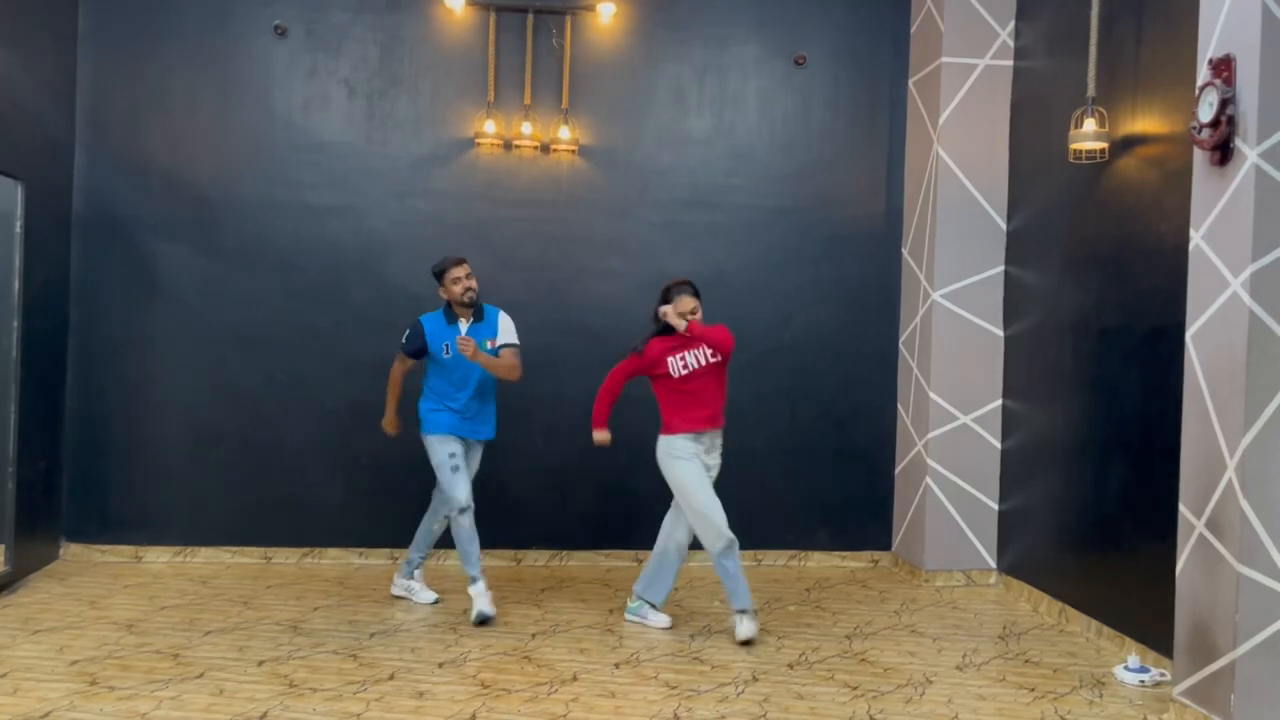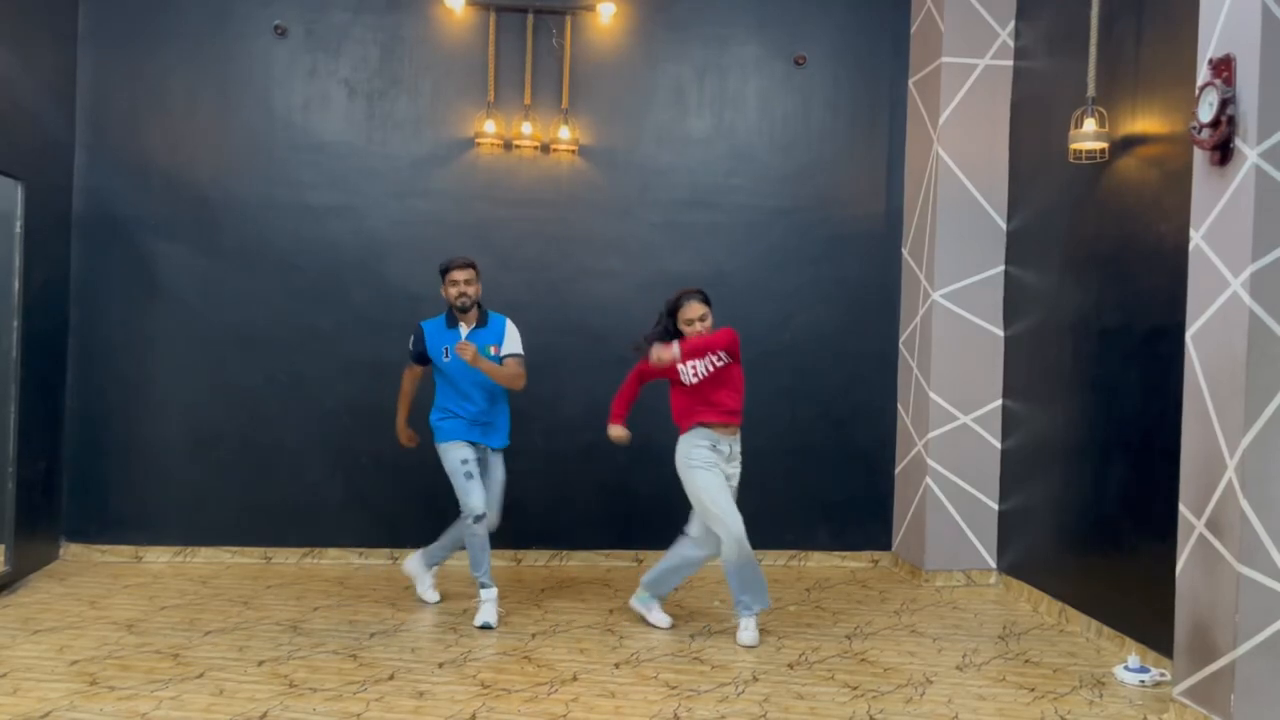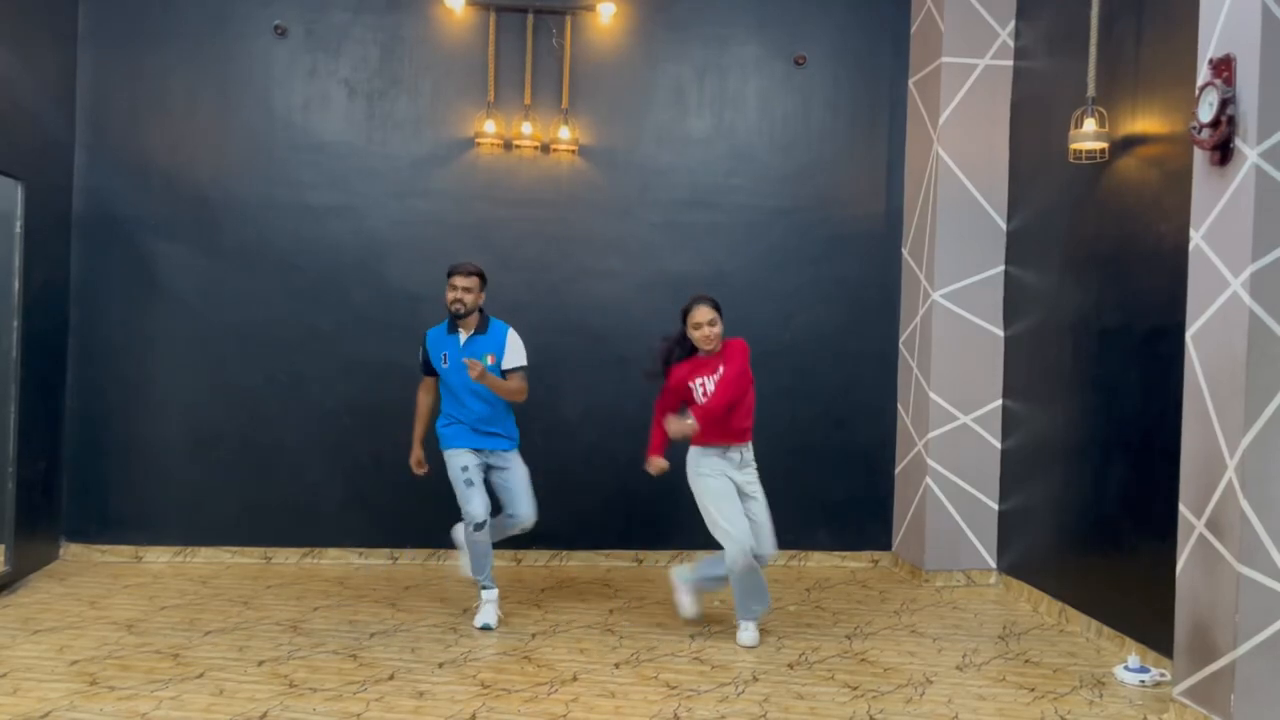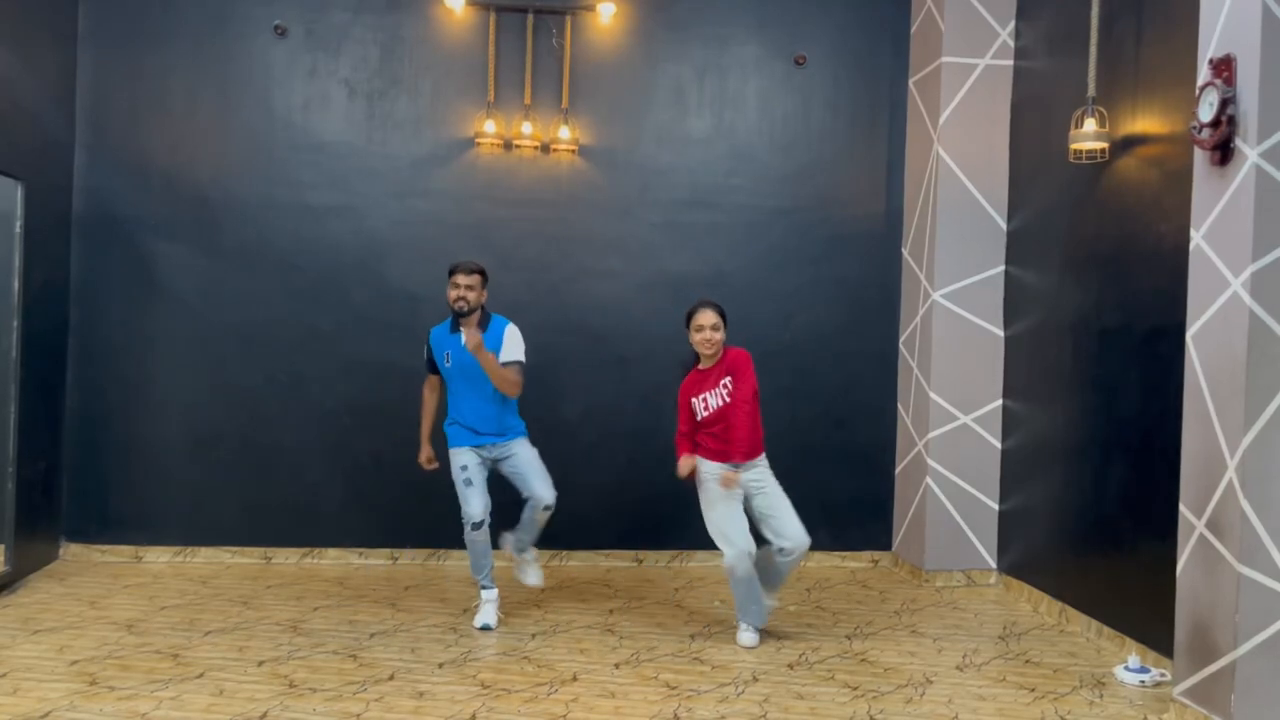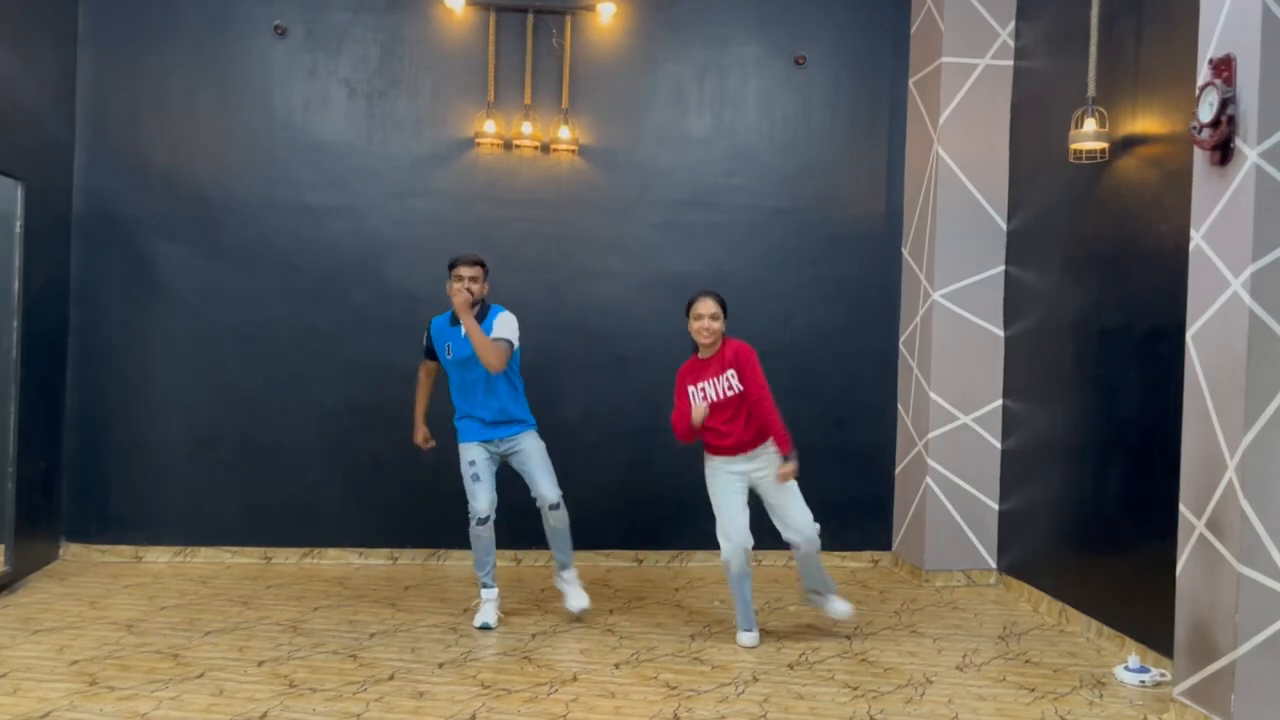
dt=0.1s
person 1, frame 1
left shoulder: (498, 320)
right shoulder: (425, 327)
left elbow: (513, 371)
right elbow: (400, 367)
left wrist: (478, 355)
right wrist: (390, 413)
left hip: (478, 429)
right hip: (441, 427)
left knee: (444, 505)
right knee: (461, 502)
left ankle: (407, 577)
right ankle: (479, 590)
person 1, frame 2
left shoulder: (503, 328)
right shoulder: (429, 332)
left elbow: (518, 380)
right elbow: (412, 374)
left wrist: (478, 361)
right wrist: (402, 422)
left hip: (492, 438)
right hip: (454, 434)
left knee: (488, 519)
right knee: (475, 510)
left ankle: (424, 563)
right ankle: (487, 596)
person 1, frame 3
left shoulder: (505, 336)
right shoulder: (432, 339)
left elbow: (519, 393)
right elbow: (426, 390)
left wrist: (486, 378)
right wrist: (416, 444)
left hip: (502, 442)
right hip: (458, 443)
left knee: (524, 517)
right knee: (477, 516)
left ankle: (468, 539)
right ankle: (488, 597)
person 1, frame 4
left shoulder: (506, 331)
right shoulder: (437, 337)
left elbow: (513, 388)
right elbow: (431, 387)
left wrist: (481, 352)
right wrist: (425, 441)
left hip: (509, 436)
right hip: (464, 441)
left knee: (544, 498)
right knee: (476, 516)
left ankle: (520, 546)
right ankle: (488, 597)
person 1, frame 5
left shoulder: (503, 319)
right shoulder: (439, 329)
left elbow: (496, 363)
right elbow: (426, 370)
left wrist: (469, 320)
right wrist: (419, 421)
left hip: (516, 427)
right hip: (473, 435)
left knee: (550, 498)
right knee: (481, 512)
left ankle: (566, 573)
right ankle: (489, 596)
person 2, frame 1
left shoulder: (717, 336)
right shoulder: (657, 348)
left elbow: (725, 345)
right elbow: (617, 376)
left wrist: (687, 328)
right wrist: (599, 422)
left hip: (711, 444)
right hip: (678, 445)
left knee: (679, 530)
right knee: (713, 524)
left ankle: (642, 604)
right ankle: (742, 610)
person 2, frame 2
left shoulder: (726, 339)
right shoulder: (667, 355)
left elbow: (719, 340)
right elbow: (634, 379)
left wrist: (677, 352)
right wrist: (616, 420)
left hip: (729, 448)
right hip: (697, 451)
left knee: (702, 539)
right knee: (732, 534)
left ankle: (647, 596)
right ankle: (749, 612)
person 2, frame 3
left shoulder: (737, 349)
right shoulder: (680, 372)
left elbow: (730, 389)
right elbow: (662, 414)
left wrist: (695, 419)
right wrist: (655, 452)
left hip: (743, 458)
right hip: (704, 462)
left knee: (762, 549)
right knee: (740, 547)
left ankle: (688, 578)
right ankle: (748, 616)
person 2, frame 4
left shoulder: (739, 360)
right shoulder: (688, 387)
left elbow: (743, 410)
right elbow: (686, 435)
left wrist: (735, 467)
right wrist: (685, 459)
left hip: (754, 467)
right hip: (712, 473)
left knee: (795, 543)
right knee: (739, 550)
left ankle: (760, 582)
right ankle: (749, 620)
person 2, frame 5
left shoulder: (739, 352)
right shoulder: (685, 375)
left elbow: (764, 402)
right elbow: (682, 434)
left wrist: (785, 453)
right wrist: (693, 420)
left hip: (762, 456)
right hip: (721, 466)
left knee: (804, 532)
right knee: (736, 545)
left ankle: (818, 591)
right ankle: (746, 623)
